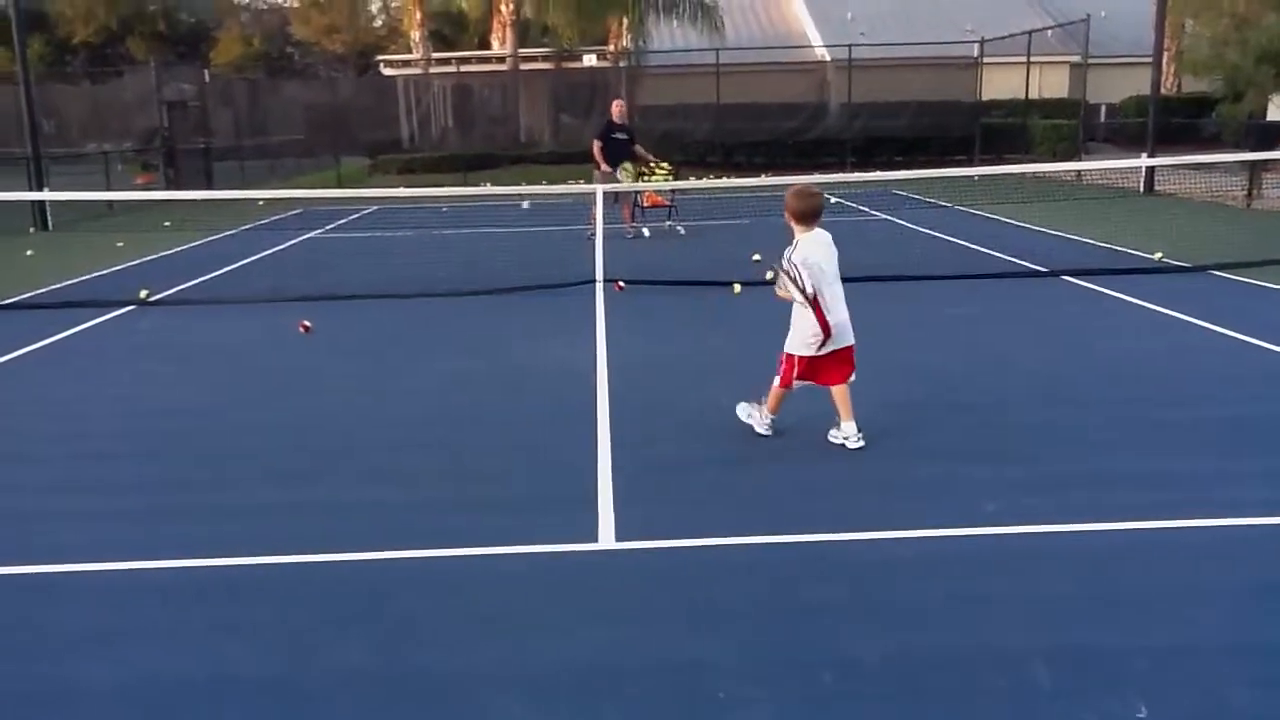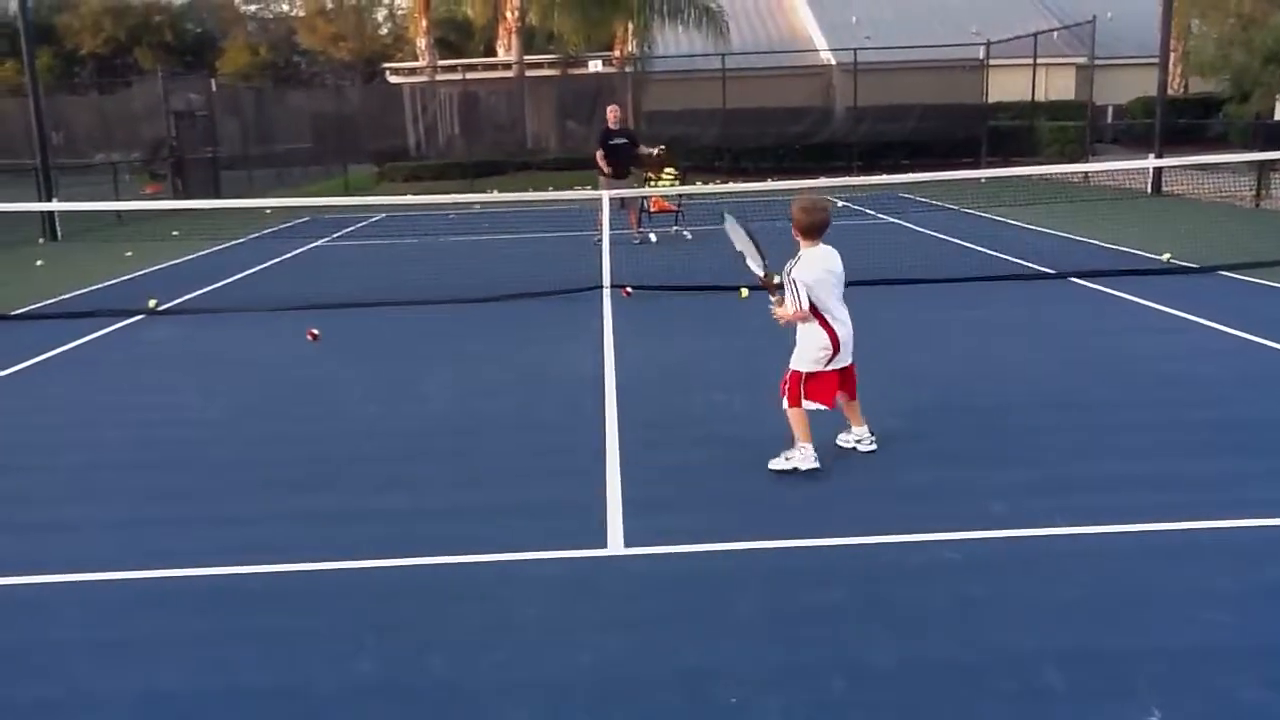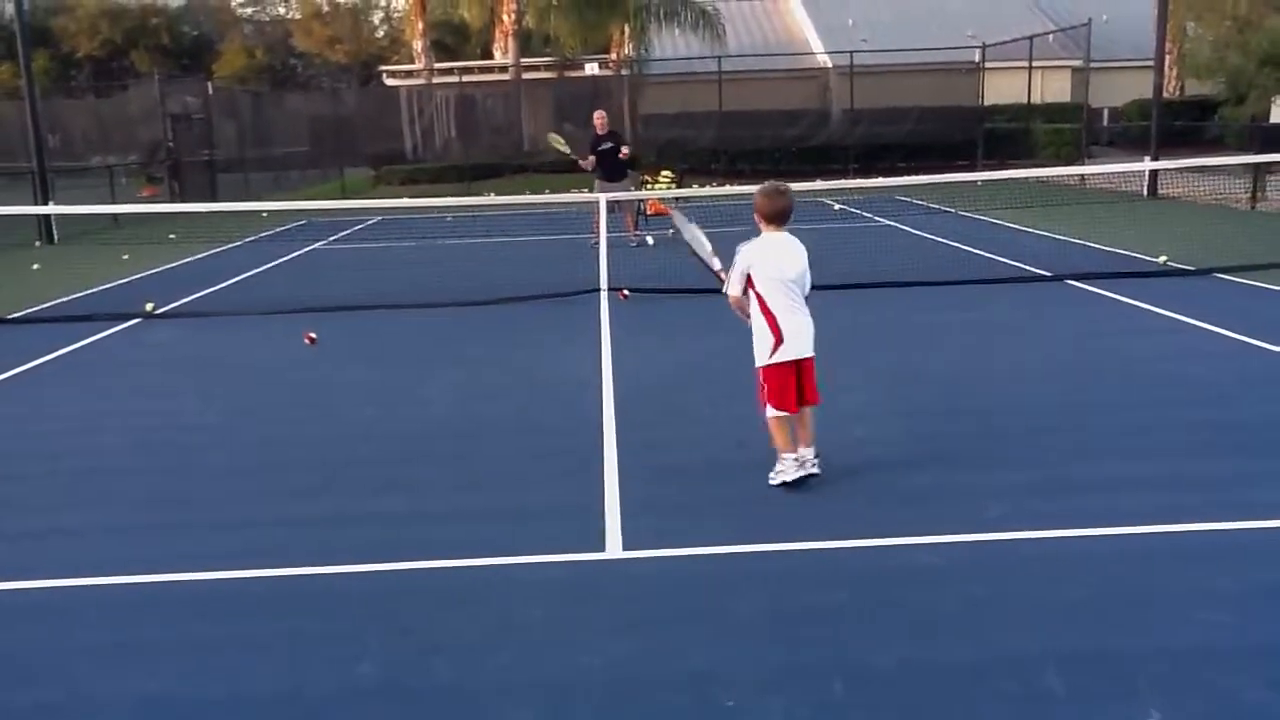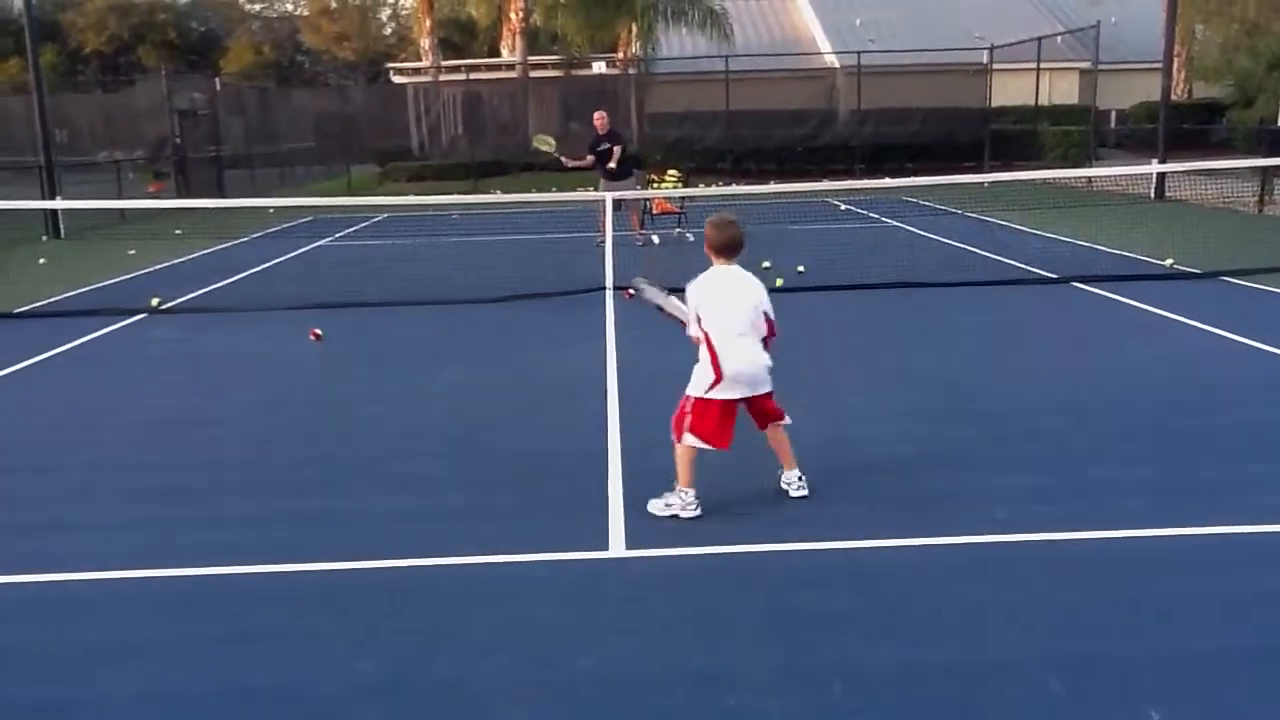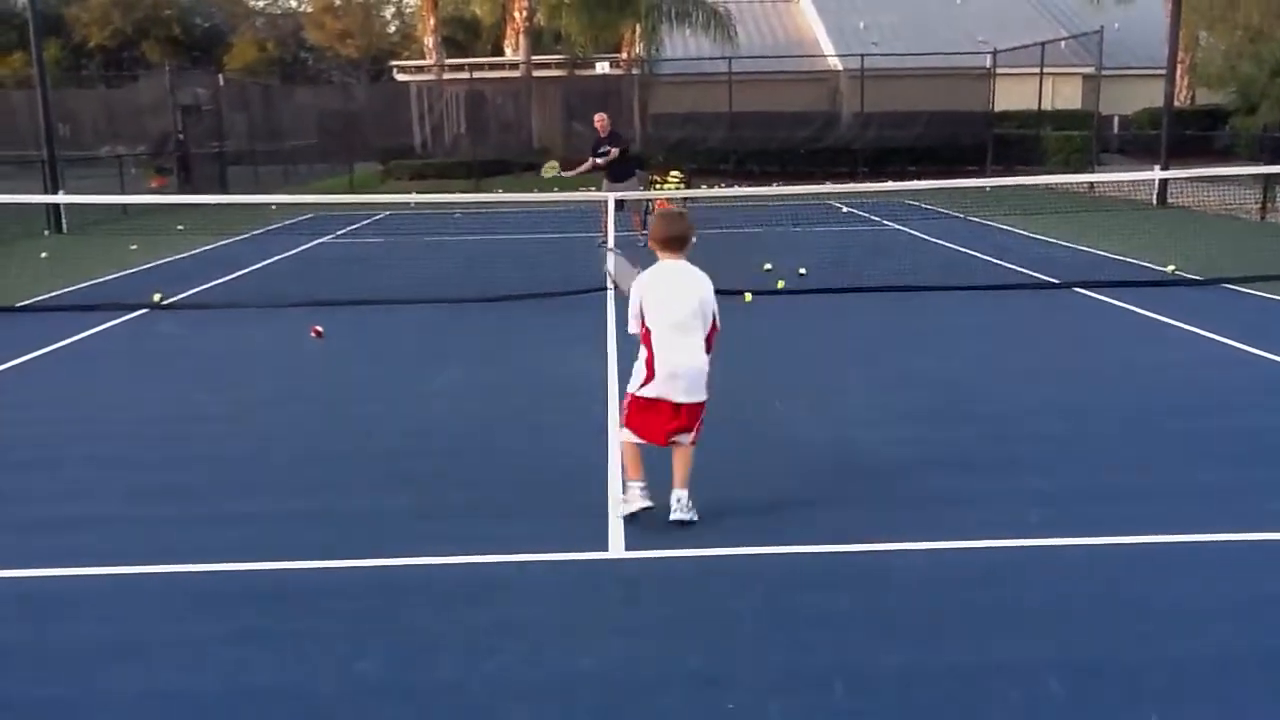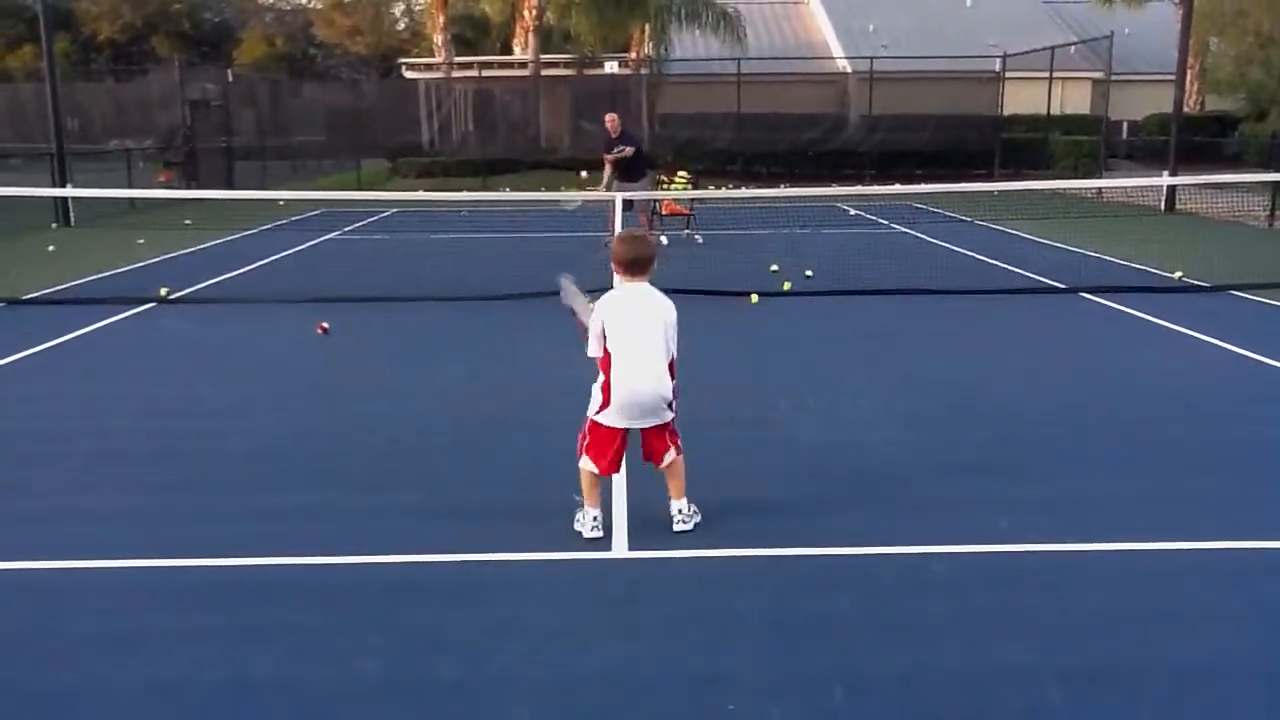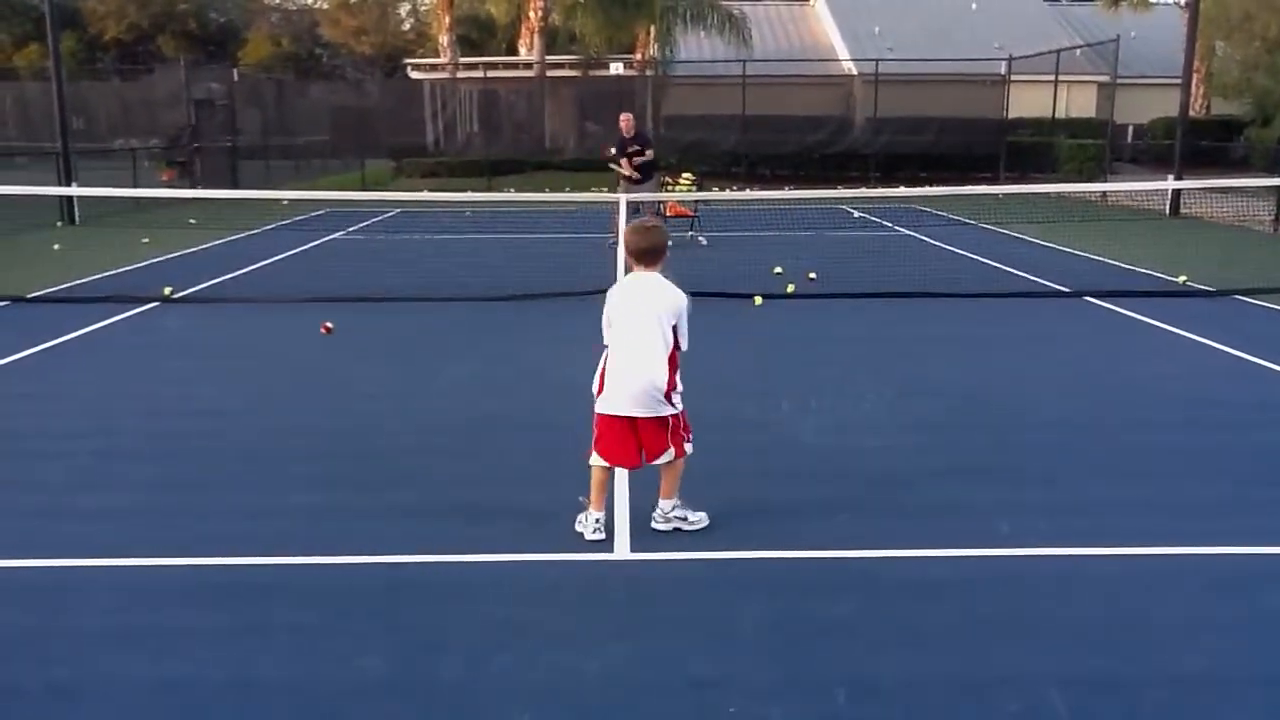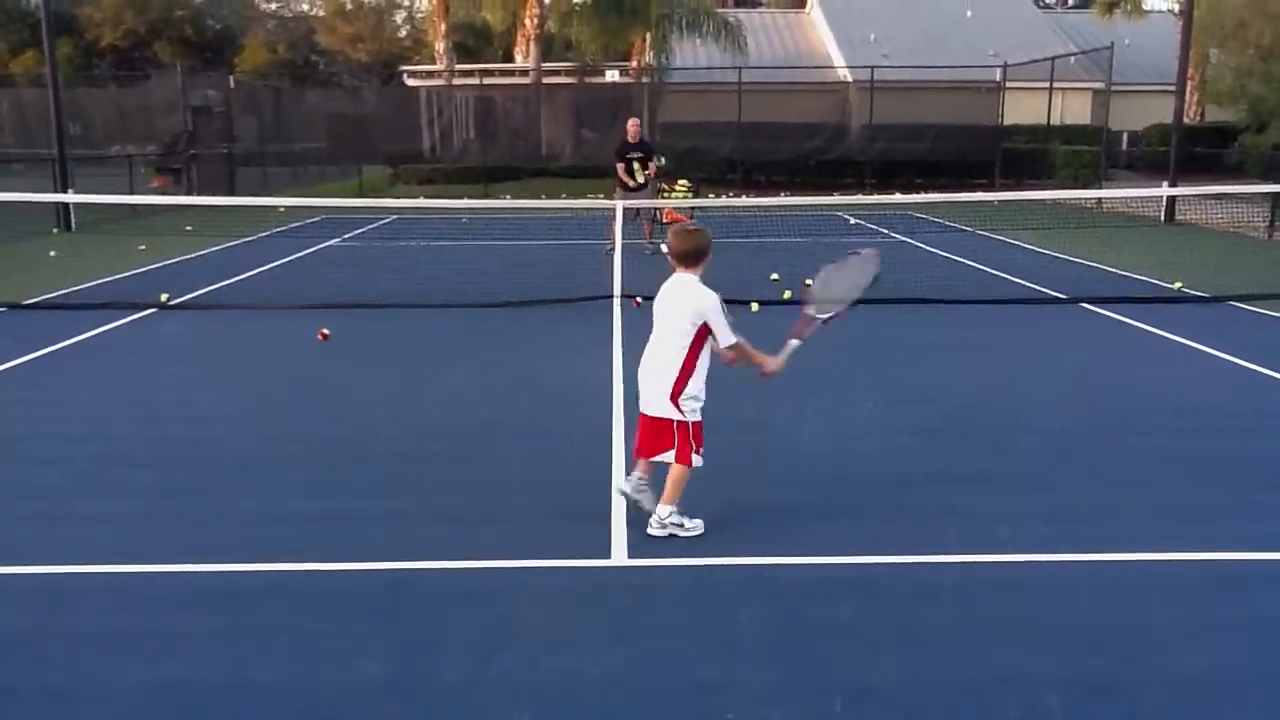
dt=0.3s
person 1, frame 1
left shoulder: (794, 256)
right shoulder: (825, 238)
left elbow: (805, 296)
left wrist: (784, 293)
left hip: (810, 328)
right hip: (839, 322)
left knee: (787, 374)
right knee: (838, 376)
left ankle: (765, 417)
right ankle: (849, 430)
person 1, frame 2
left shoulder: (796, 269)
right shoulder: (833, 255)
left elbow: (800, 314)
left wrist: (782, 313)
right wrist: (790, 308)
left hip: (817, 343)
right hip: (841, 336)
left knee: (792, 393)
right knee: (844, 388)
left ankle: (803, 452)
right ankle: (862, 434)
person 1, frame 3
left shoulder: (749, 251)
right shoulder: (798, 247)
left elbow: (735, 298)
right elbow: (804, 290)
left wrist: (747, 312)
left hip: (773, 337)
right hip: (803, 332)
left knee: (775, 402)
right knee: (804, 398)
left ankle: (788, 461)
right ankle: (807, 456)
person 1, frame 4
left shoulder: (697, 287)
right shoulder: (754, 286)
left elbow: (696, 335)
right elbow: (768, 333)
left hip: (717, 372)
right hip: (754, 370)
left knee: (685, 430)
right knee: (772, 421)
left ankle: (685, 497)
right ankle: (793, 477)
person 1, frame 5
left shoulder: (643, 282)
right shoulder: (703, 282)
left elbow: (639, 330)
right elbow: (710, 333)
left hip: (655, 370)
right hip: (693, 371)
left knee: (631, 427)
right knee: (684, 436)
left ankle: (635, 491)
right ankle: (681, 499)
person 1, frame 6
left shoulder: (604, 305)
right shoulder: (666, 305)
left elbow: (599, 356)
right elbow: (670, 355)
left hip: (616, 395)
right hip: (656, 394)
left knee: (592, 453)
right knee: (669, 449)
left ankle: (591, 517)
right ankle: (681, 510)
person 1, frame 7
left shoulder: (616, 293)
right shoulder: (676, 297)
right elbow: (679, 347)
left hip: (614, 386)
right hip: (657, 387)
left knee: (604, 452)
right knee: (676, 447)
left ankle: (594, 518)
right ankle: (667, 510)
person 1, frame 8
left shoulder: (668, 289)
right shoulder: (705, 298)
right elbow: (729, 342)
left wrist: (722, 355)
right wrist: (763, 361)
left hip: (651, 378)
right hip: (675, 388)
left knee: (663, 440)
right knee: (686, 453)
left ankle: (638, 480)
right ankle: (664, 516)
